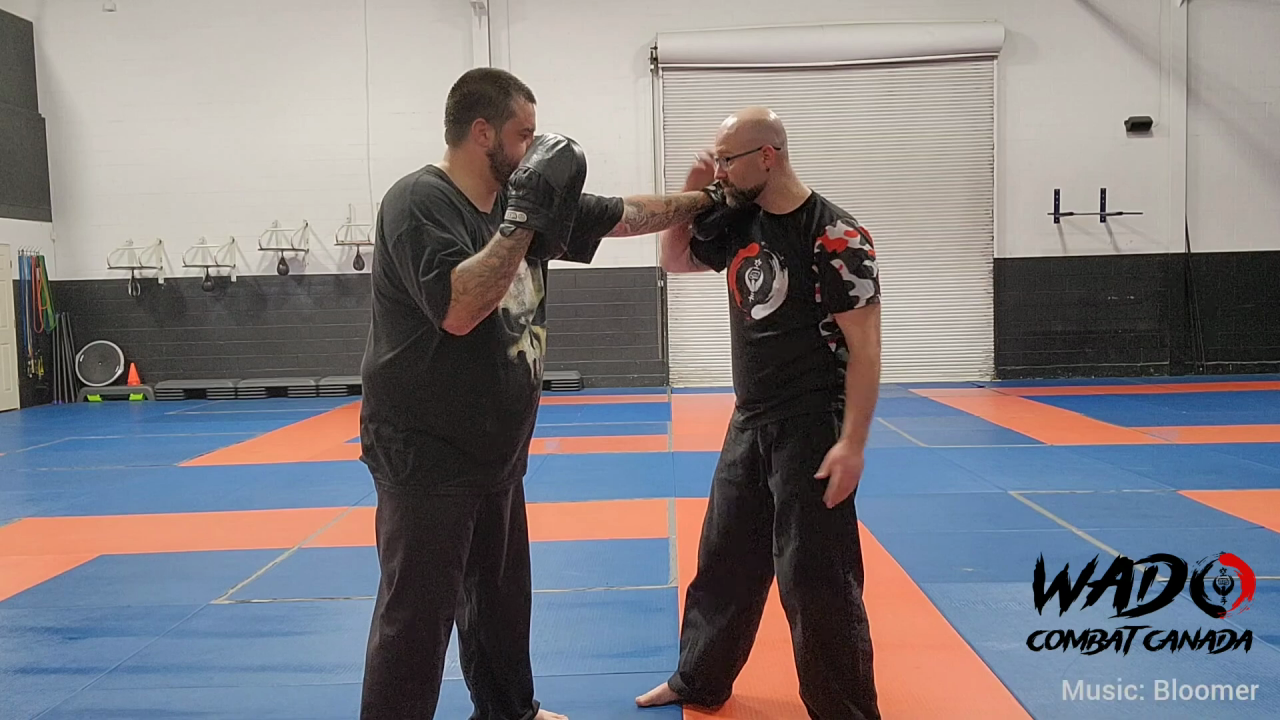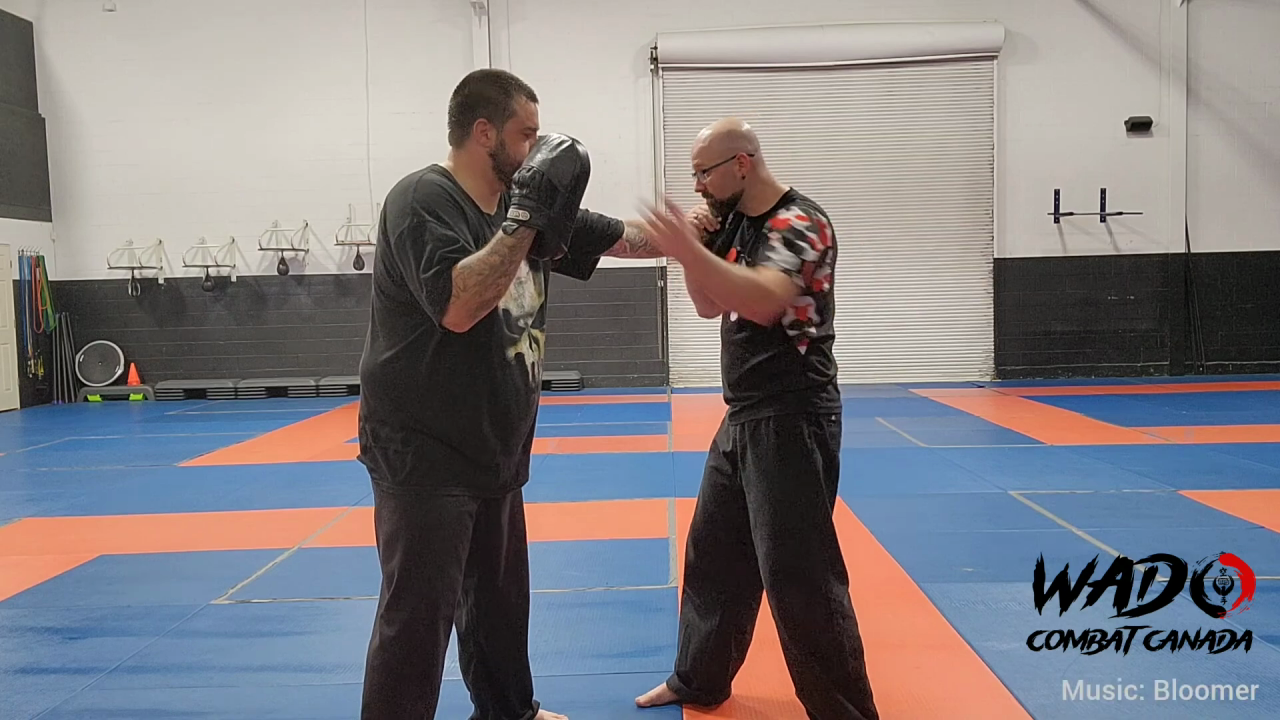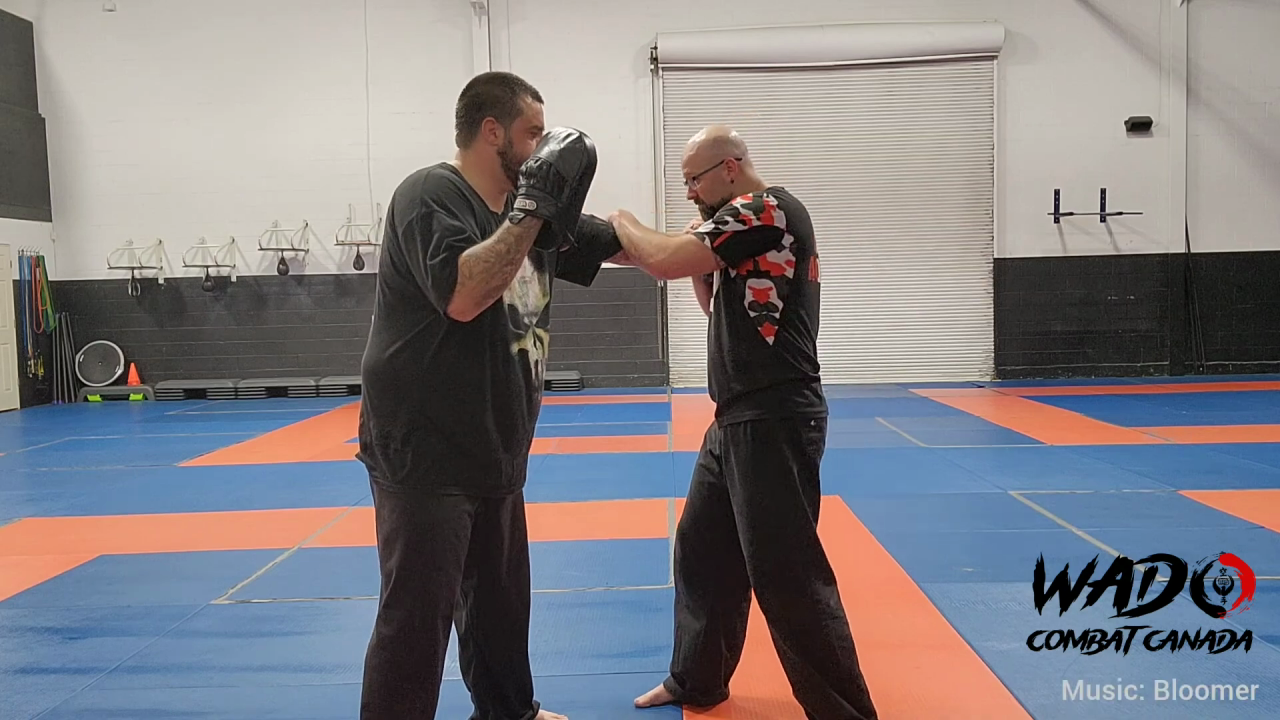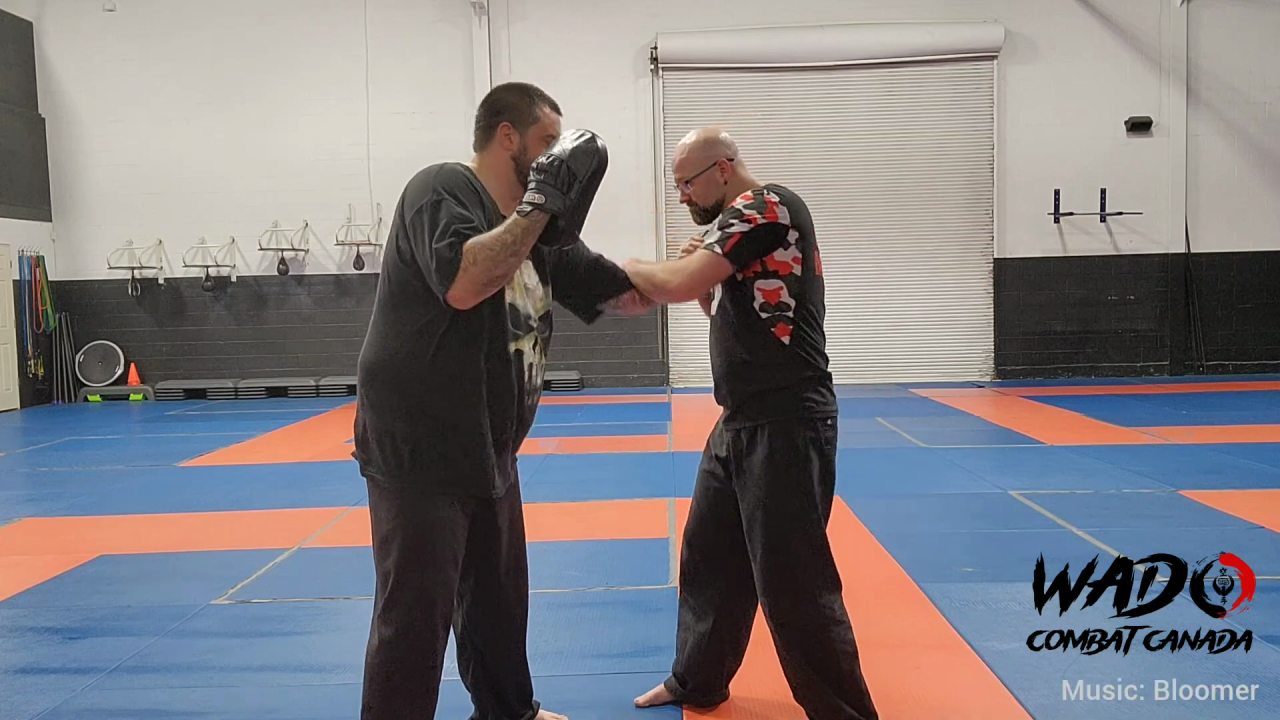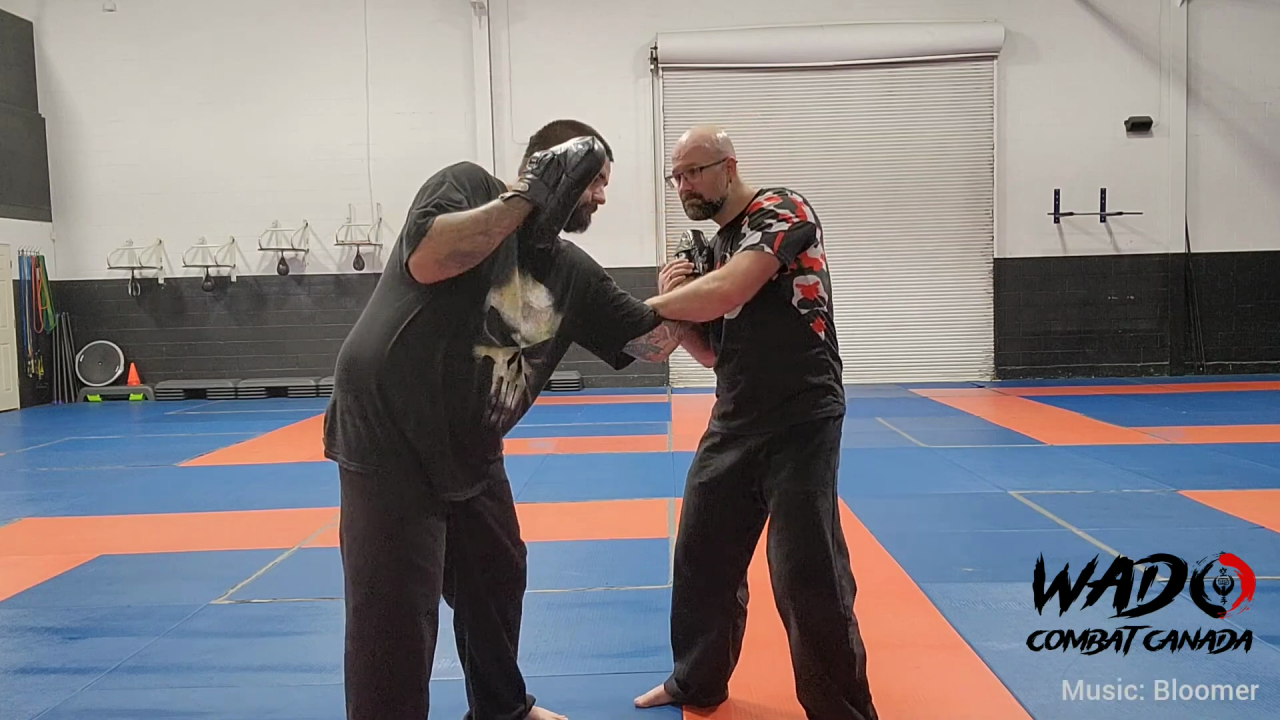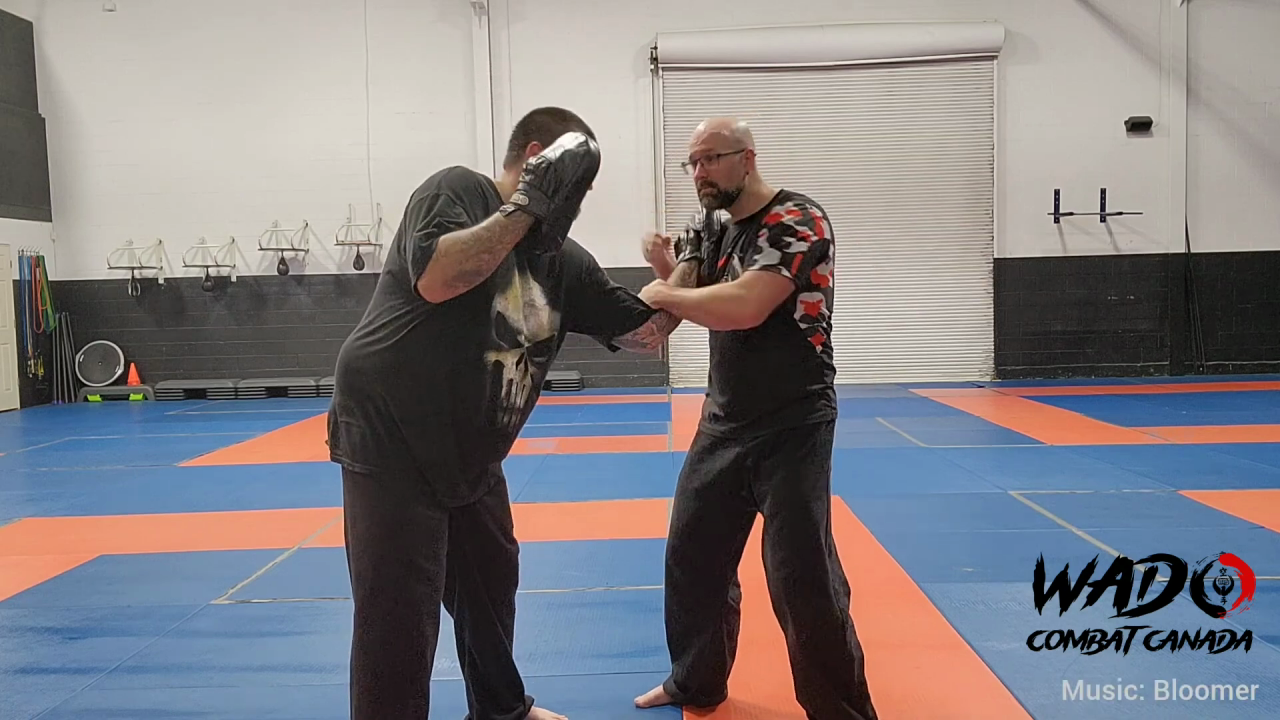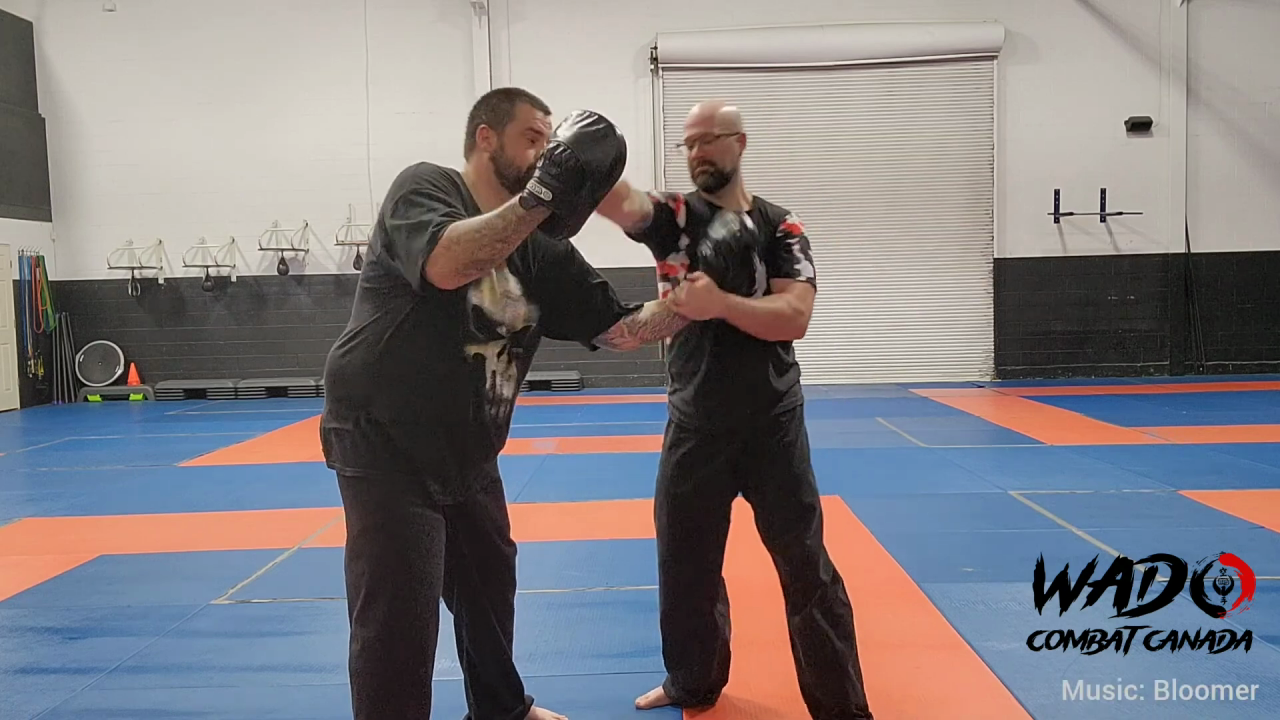
dt=0.5s
person 1, frame 1
left shoulder: (517, 198)
right shoulder: (418, 202)
left elbow: (621, 215)
right elbow: (459, 310)
left wrist: (700, 200)
right wrist: (522, 220)
left hip: (493, 449)
right hip: (426, 453)
left knee: (502, 595)
right knee: (418, 614)
person 1, frame 2
left shoulder: (520, 202)
right shoulder: (421, 200)
left elbow: (617, 237)
right elbow: (458, 307)
right wrist: (524, 219)
left hip: (491, 451)
right hip: (423, 455)
left knee: (500, 598)
right knee: (417, 616)
person 1, frame 3
left shoulder: (525, 204)
right shoulder: (430, 195)
left elbow: (621, 243)
right elbow: (464, 296)
right wrist: (531, 210)
left hip: (493, 451)
right hip: (424, 453)
left knee: (501, 597)
right knee: (418, 615)
person 1, frame 4
left shoulder: (540, 230)
right shoulder: (443, 187)
left elbow: (626, 292)
right elbow: (463, 284)
right wrist: (539, 202)
left hip: (487, 449)
right hip: (418, 447)
left knee: (500, 592)
right knee: (415, 614)
person 1, frame 5
left shoulder: (573, 272)
right shoulder: (467, 185)
left elbow: (655, 338)
right elbow: (427, 261)
right wrist: (526, 198)
left hip: (470, 450)
right hip: (390, 437)
left knee: (497, 583)
right knee: (395, 616)
person 1, frame 6
left shoulder: (564, 260)
right shoulder: (458, 189)
left elbow: (643, 328)
right elbow: (435, 279)
right wrist: (526, 207)
left hip: (470, 452)
right hip: (391, 439)
left knee: (490, 586)
right knee: (397, 615)
person 1, frame 7
left shoulder: (543, 248)
right shoulder: (424, 188)
left elbow: (621, 328)
right elbow: (445, 264)
right wrist: (542, 195)
left hip: (466, 451)
right hip: (385, 443)
left knee: (489, 589)
right knee: (397, 619)
person 2, frame 1
left shoulder: (834, 233)
right shoulder: (741, 220)
left elbow: (864, 345)
right elbow: (674, 259)
left wrist: (852, 442)
right wrist: (689, 196)
left hip: (811, 430)
right hip: (749, 424)
left knee: (816, 580)
right knee: (724, 561)
person 2, frame 2
left shoulder: (799, 221)
right shoulder: (739, 223)
left elbow: (765, 302)
right elbow: (710, 305)
left wrist: (696, 254)
right wrist: (695, 246)
left hip: (792, 423)
right hip: (744, 420)
left knee: (800, 574)
right knee: (714, 554)
person 2, frame 3
left shoulder: (769, 210)
right shoulder: (746, 227)
left elbow: (663, 260)
left wrist: (623, 221)
right wrist: (702, 265)
left hip: (775, 422)
right hip: (738, 419)
left knee: (786, 575)
right knee: (703, 553)
person 2, frame 4
left shoulder: (768, 206)
right shoulder: (735, 228)
left elbow: (680, 284)
left wrist: (632, 270)
right wrist: (696, 274)
left hip: (786, 423)
right hip: (741, 421)
left knee: (792, 581)
right knee: (709, 556)
person 2, frame 5
left shoulder: (781, 210)
right shoulder: (709, 247)
left elbow: (727, 292)
left wrist: (654, 305)
right wrist: (676, 301)
left hip: (800, 425)
right hip: (732, 425)
left knee: (809, 580)
right knee: (701, 560)
person 2, frame 6
left shoulder: (797, 218)
right shoulder: (713, 234)
left elbow: (746, 307)
right elbow: (701, 304)
left wrist: (665, 294)
right wrist: (664, 268)
left hip: (793, 428)
right hip: (723, 424)
left knee: (804, 581)
right knee: (692, 557)
person 2, frame 7
left shoulder: (780, 226)
right shoulder: (672, 214)
left elbow: (792, 319)
right elbow: (617, 199)
left wrist: (721, 303)
left hip: (770, 422)
right hip: (694, 424)
left knee: (805, 566)
right knee: (685, 562)
